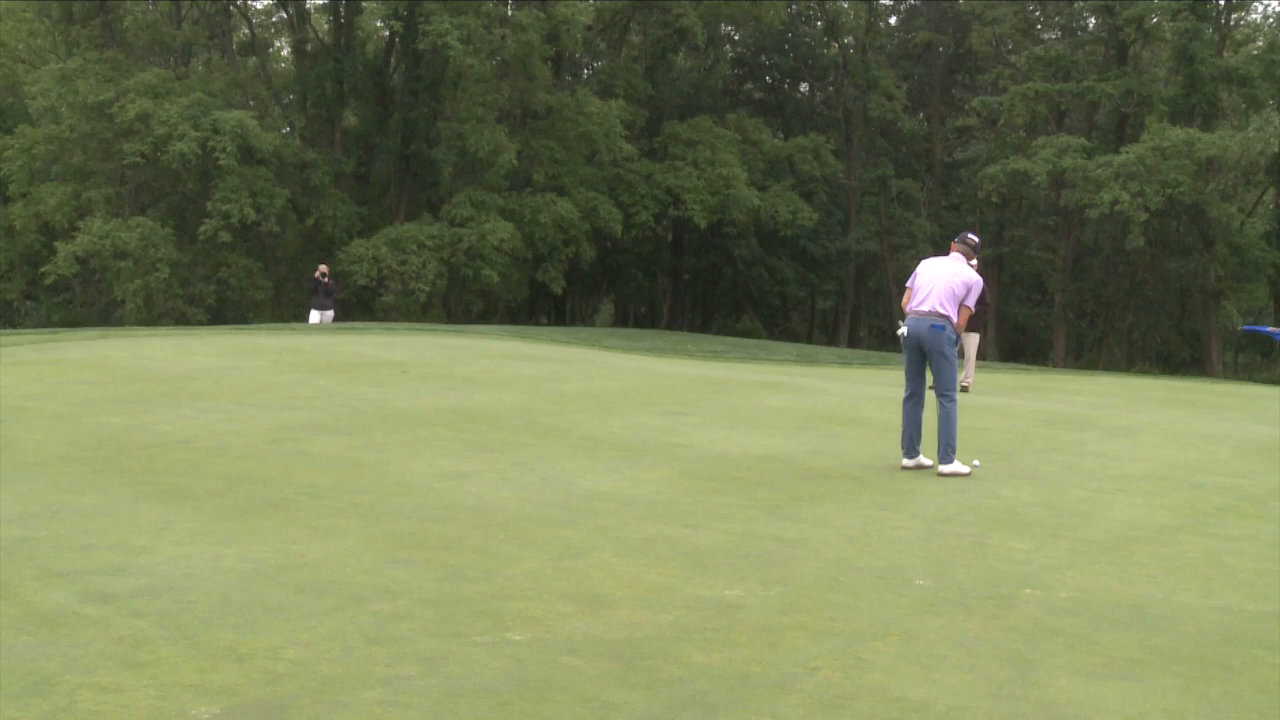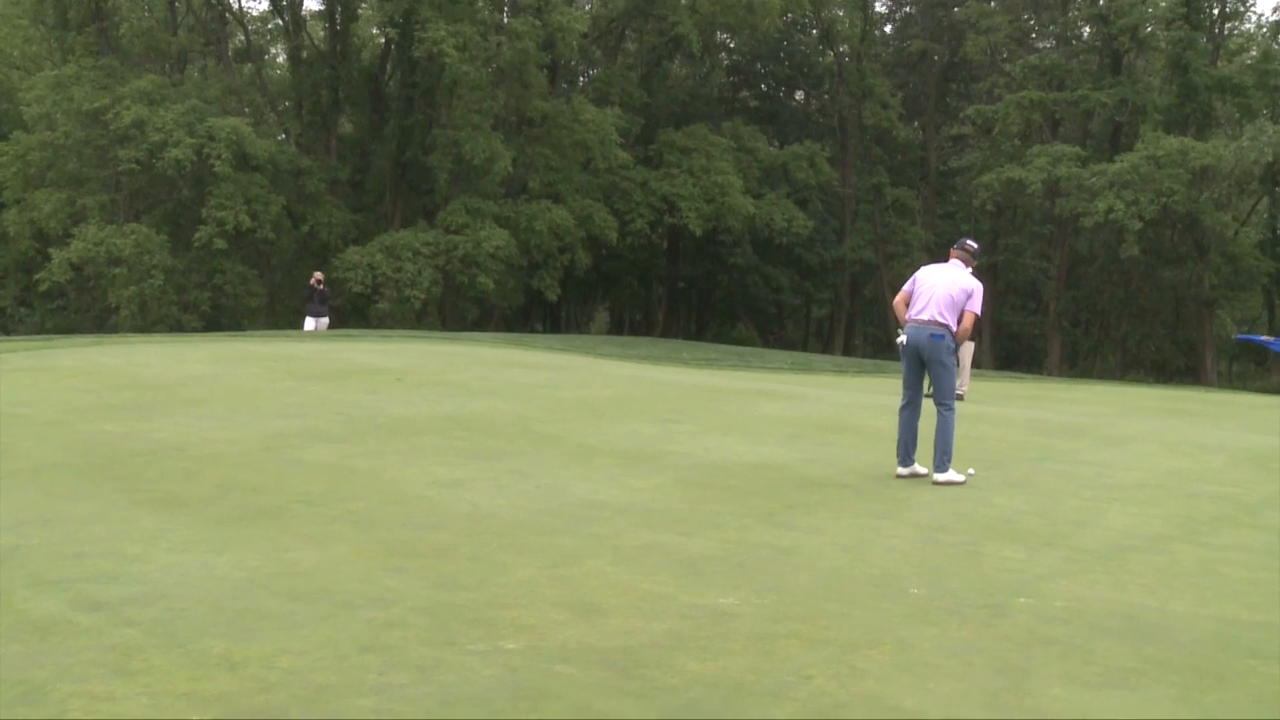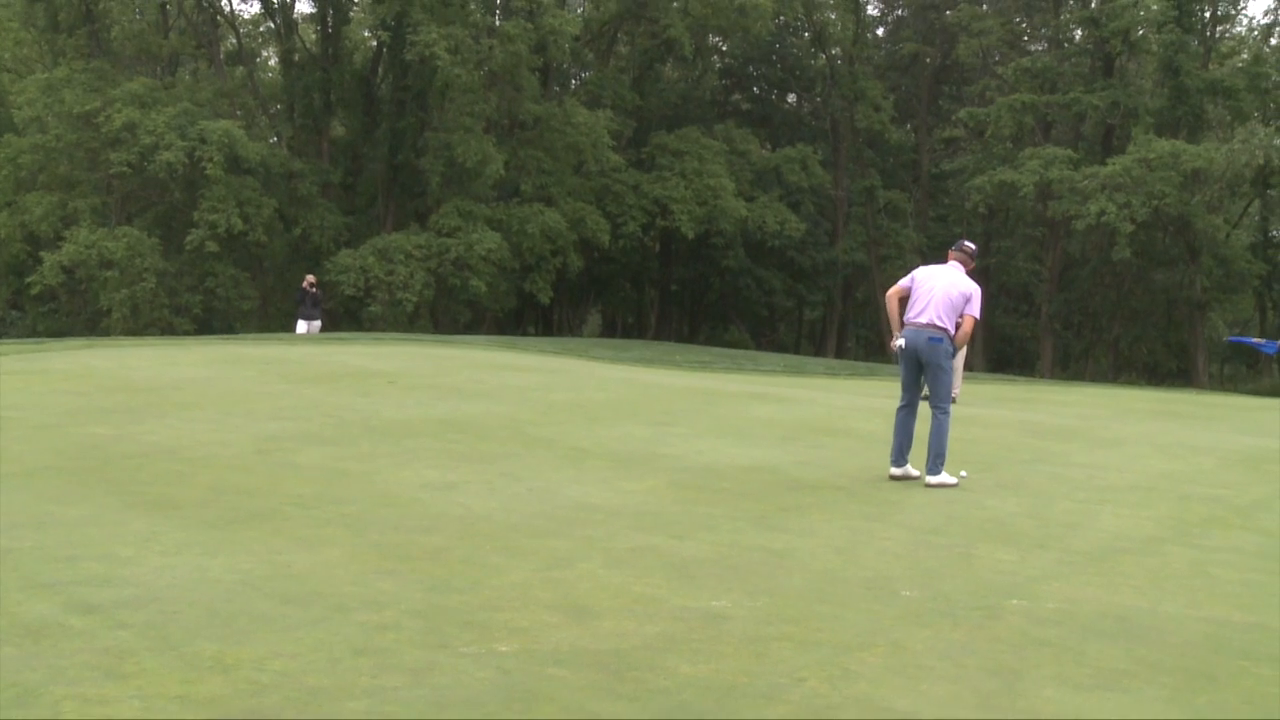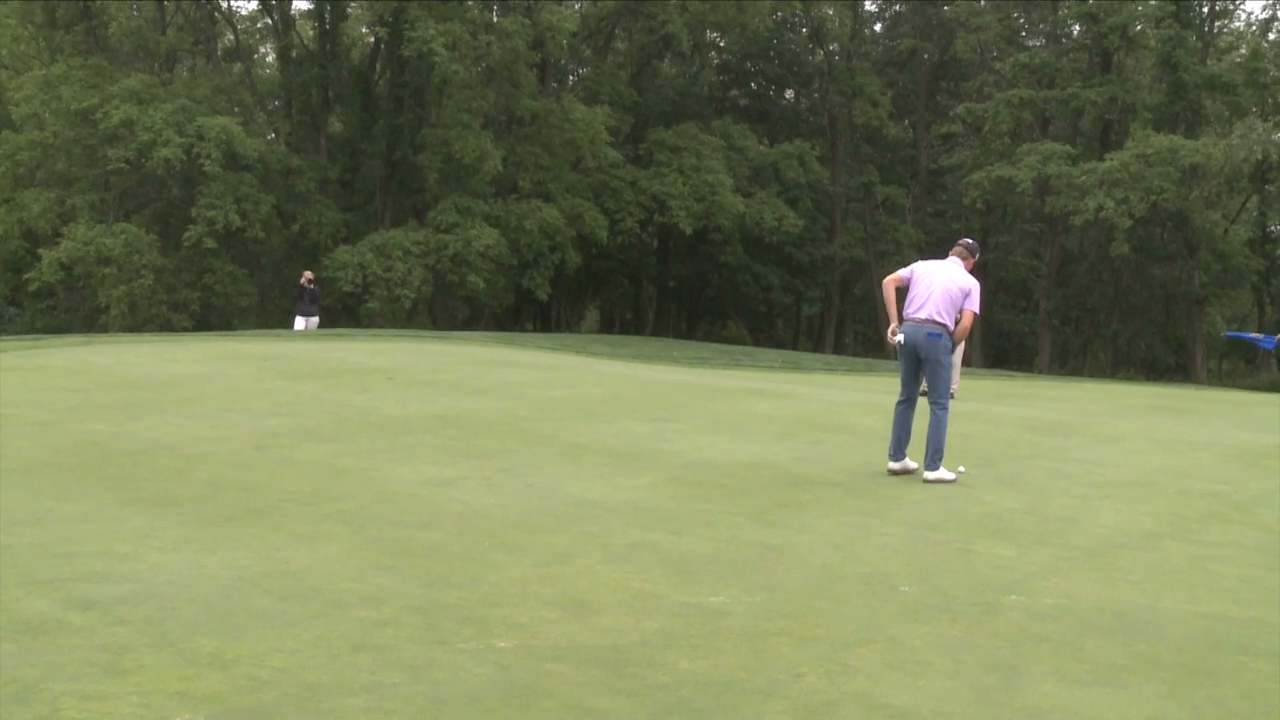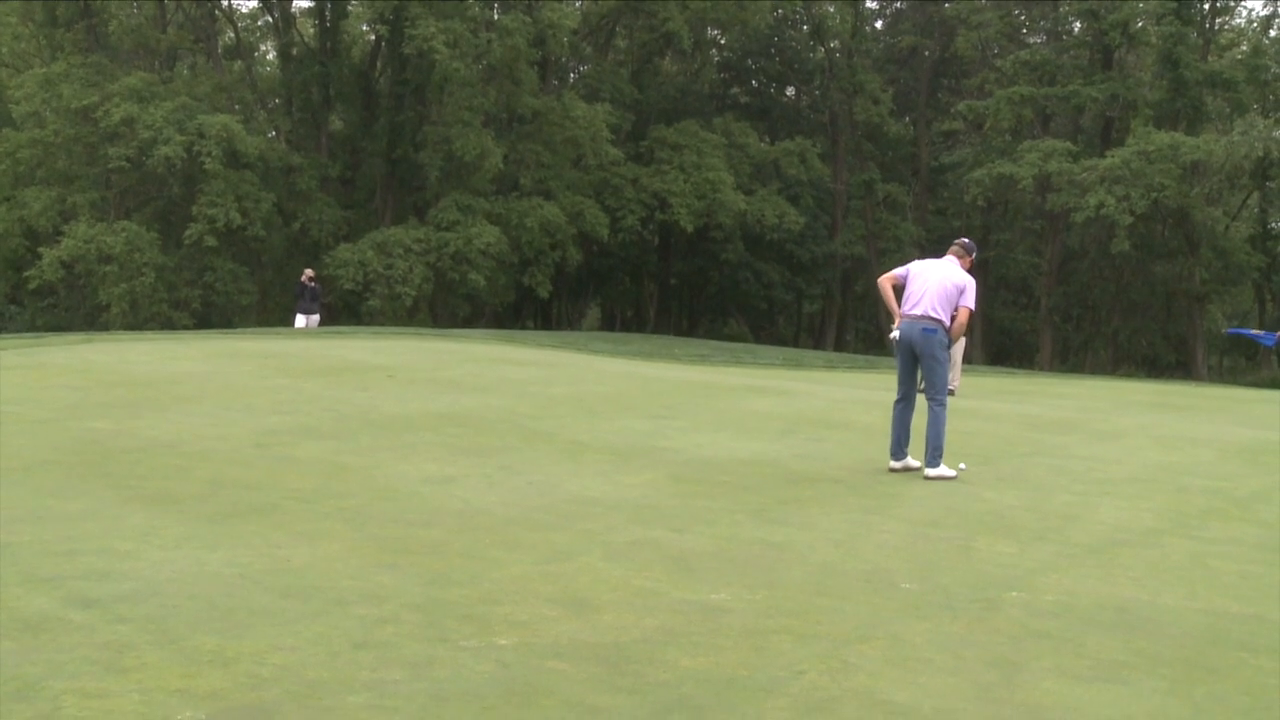
dt=0.2s
person 1, frame 1
left shoulder: (926, 263)
right shoulder: (973, 277)
left elbow: (905, 302)
right elbow: (961, 320)
right wrist: (952, 341)
left hip: (911, 326)
right hip: (939, 329)
left knee: (913, 393)
right knee: (946, 397)
left ankle: (911, 455)
right ankle: (947, 461)
person 1, frame 2
left shoulder: (926, 270)
right shoulder: (973, 284)
left elbow: (898, 302)
right elbow: (966, 326)
right wrist: (953, 349)
left hip: (911, 334)
right hip: (939, 338)
left knee: (910, 401)
right knee: (945, 406)
left ankle: (905, 463)
right ankle: (942, 469)
person 1, frame 3
left shoulder: (923, 271)
right shoulder: (971, 287)
left elbow: (891, 295)
right elbow: (965, 330)
left wrist: (897, 332)
right wrist: (951, 353)
left hip: (909, 337)
right hip: (937, 342)
left knee: (907, 403)
right knee: (940, 408)
left ankle: (898, 464)
right ankle: (935, 472)
person 1, frame 4
left shoulder: (923, 266)
right shoulder: (970, 282)
left elbow: (888, 282)
right elbow: (965, 325)
left wrist: (894, 321)
right wrist: (950, 348)
left hip: (908, 332)
right hip: (935, 337)
left knee: (907, 397)
right knee: (939, 404)
left ankle: (897, 458)
right ankle: (933, 467)
person 1, frame 5
left shoulder: (919, 264)
right shoulder: (966, 279)
left elbow: (883, 280)
right elbow: (961, 321)
left wrist: (898, 316)
right wrist: (947, 345)
left hip: (905, 330)
right hip: (932, 333)
left knee: (904, 396)
right knee: (937, 401)
left ankle: (899, 457)
right ankle: (933, 464)
